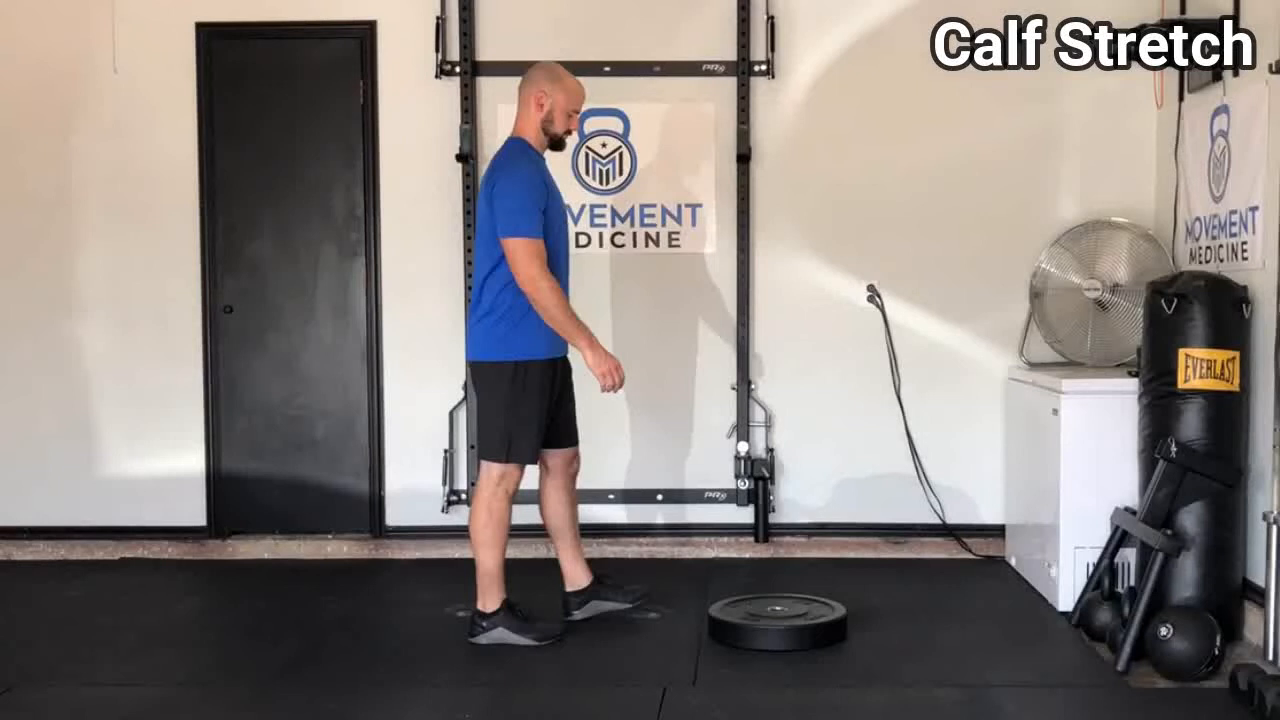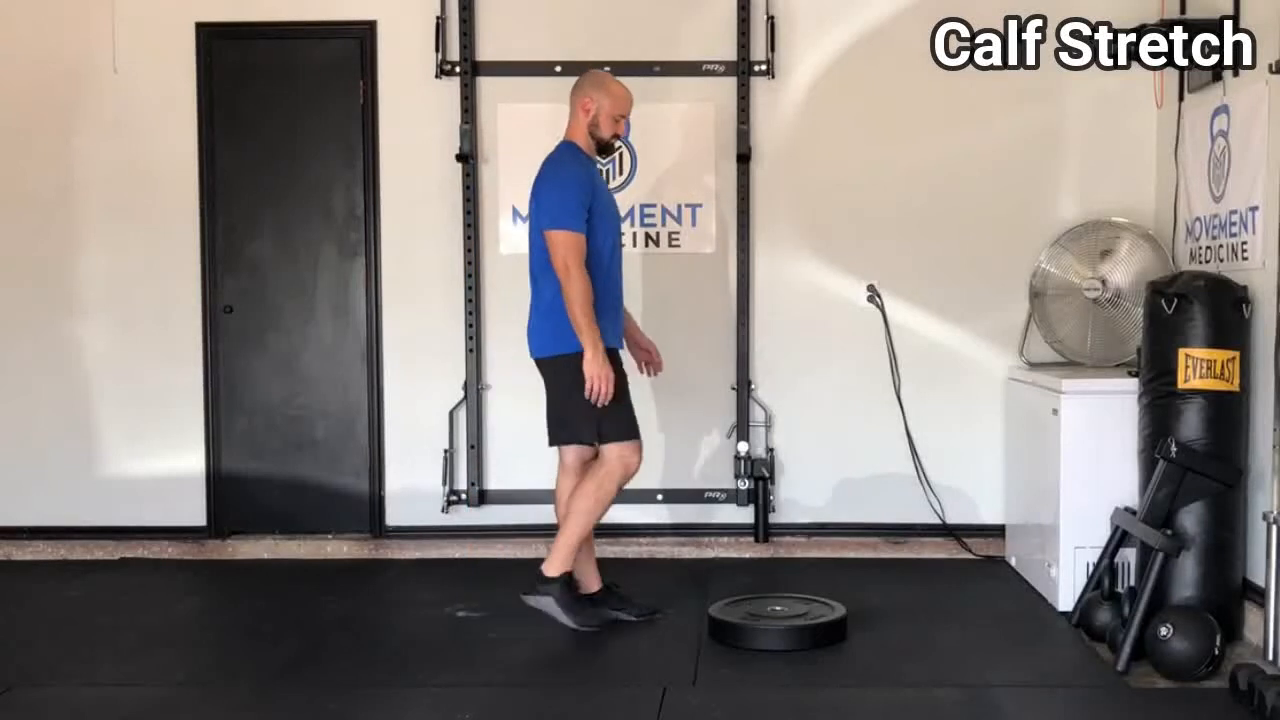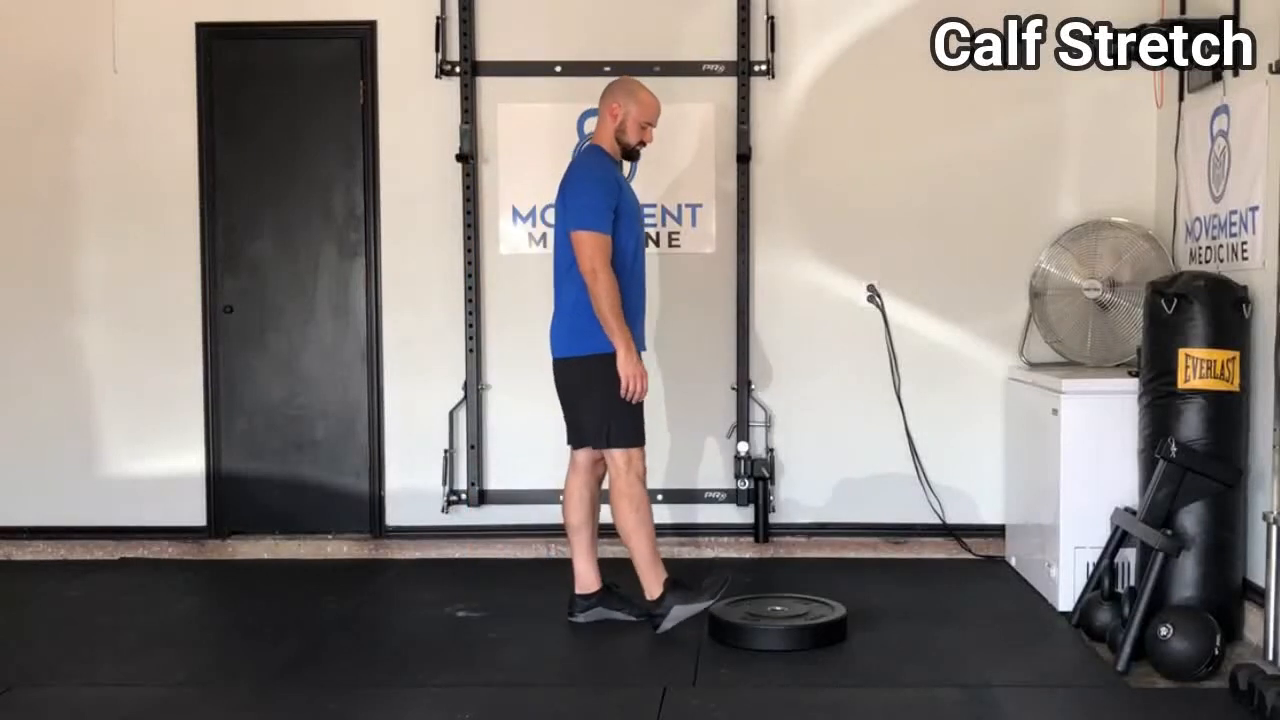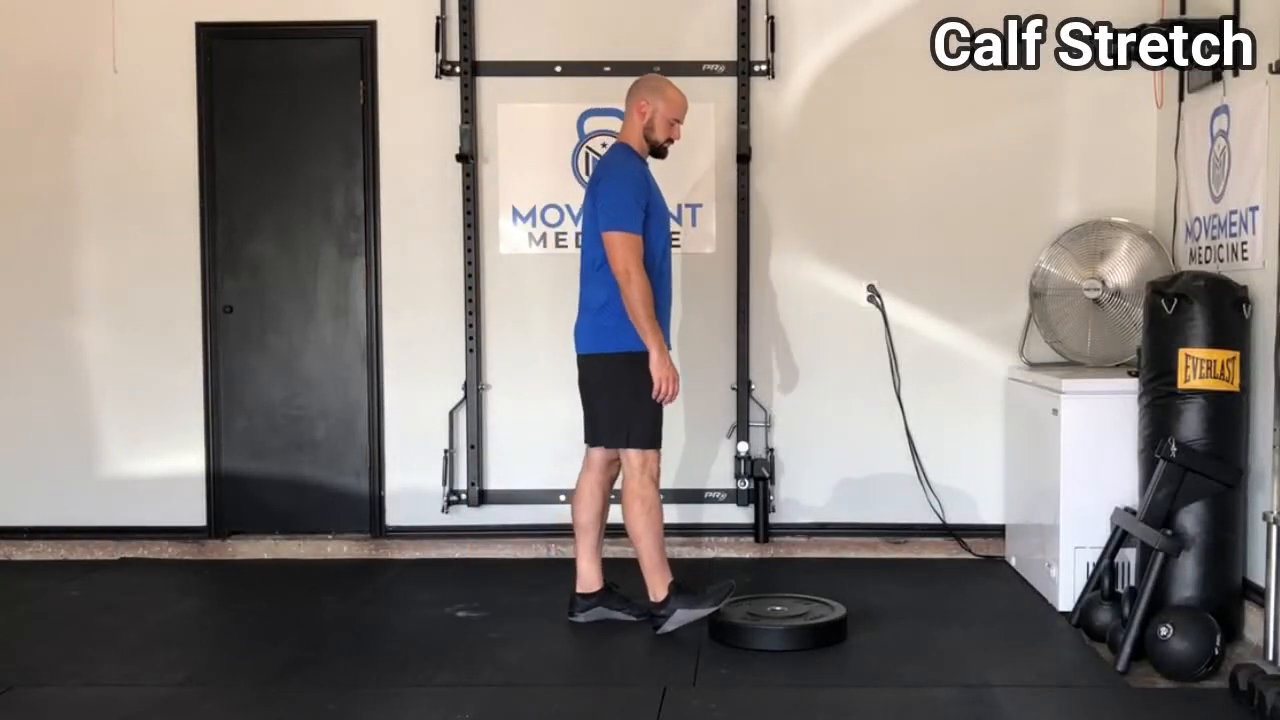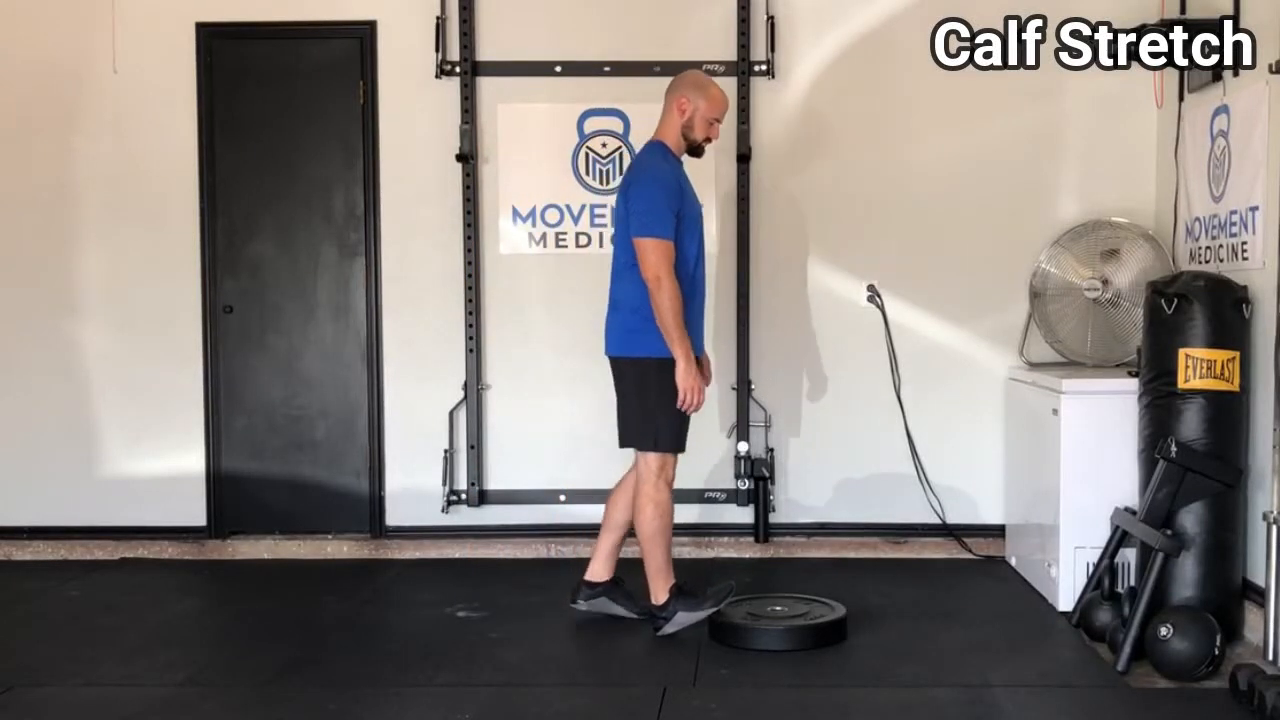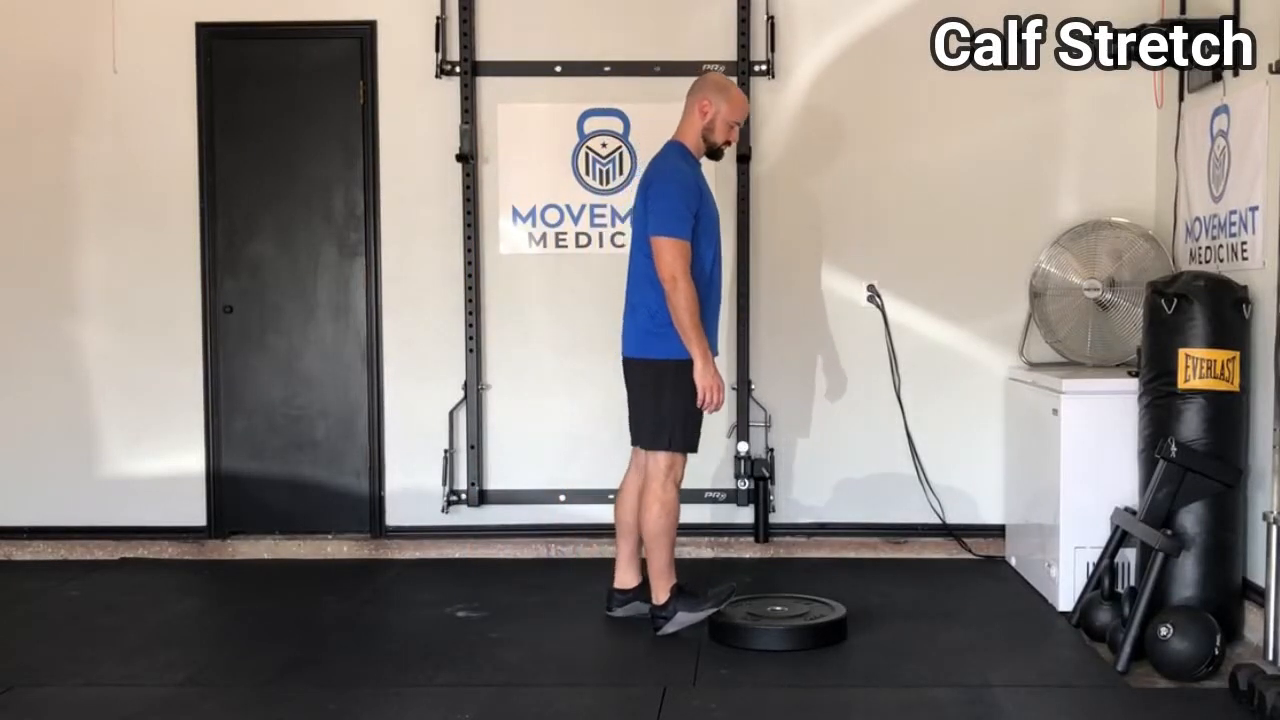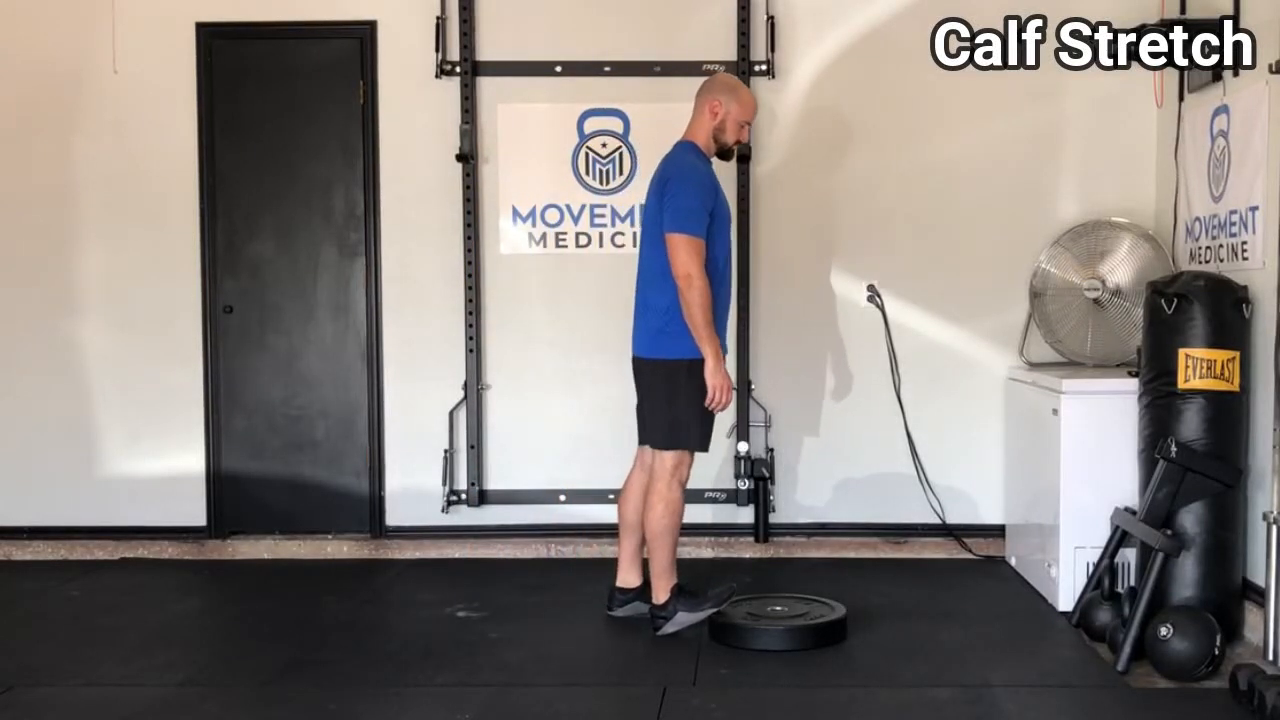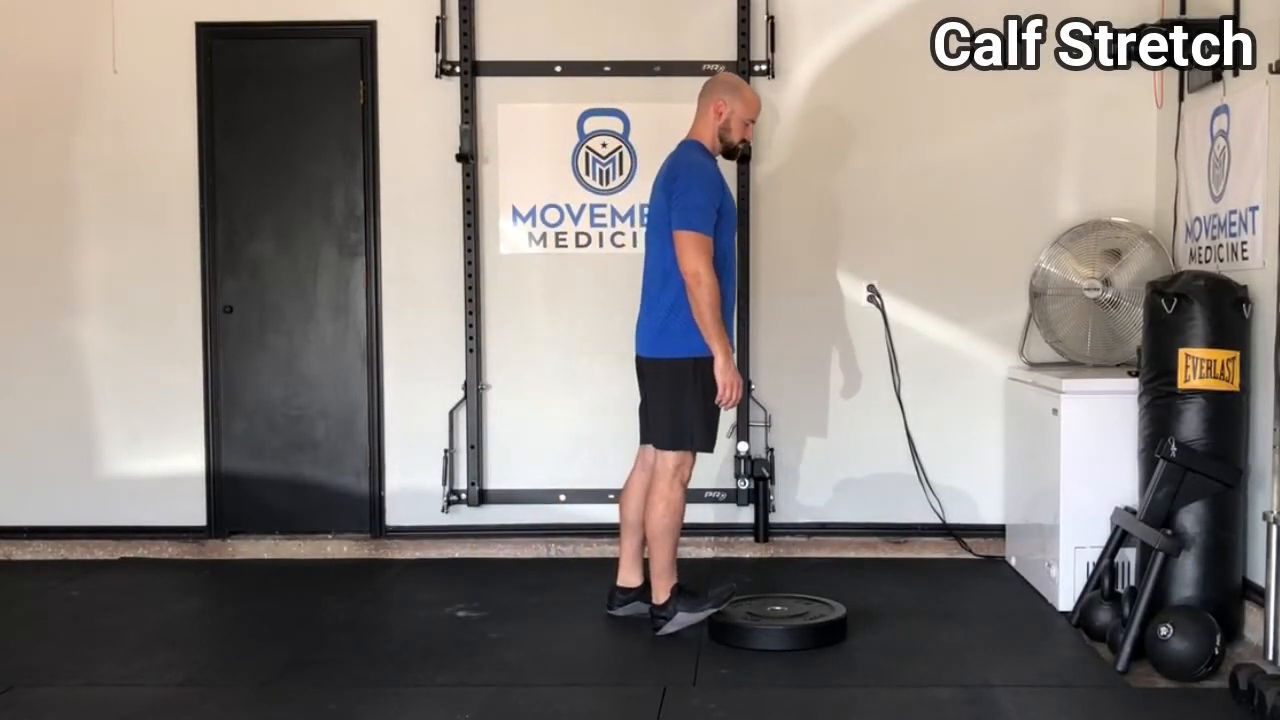
dt=0.5s
person 1, frame 1
left shoulder: (528, 167)
right shoulder: (517, 172)
right elbow: (530, 276)
right wrist: (589, 346)
left hip: (538, 351)
right hip: (511, 353)
left knee: (562, 463)
right knee: (501, 477)
left ankle: (580, 587)
right ankle: (490, 612)
person 1, frame 2
left shoulder: (583, 172)
right shoulder: (566, 173)
right elbow: (569, 270)
left wrist: (633, 335)
right wrist: (594, 351)
left hip: (581, 345)
right hip: (573, 347)
left knee: (580, 461)
right knee: (622, 456)
left ankle: (589, 588)
right ankle: (553, 574)
person 1, frame 3
left shoulder: (603, 174)
right shoulder: (592, 174)
right elbow: (595, 269)
left wrist: (623, 347)
right wrist: (626, 348)
left hip: (589, 348)
right hip: (597, 349)
left knee: (588, 462)
right knee: (626, 466)
left ankle: (588, 591)
right ankle: (661, 594)
person 1, frame 4
left shoulder: (626, 171)
right shoulder: (623, 173)
right elbow: (627, 270)
left wrist: (649, 347)
right wrist: (658, 350)
left hip: (610, 346)
right hip: (622, 348)
left knee: (601, 463)
right knee: (641, 468)
left ankle: (589, 590)
right ankle: (664, 597)
person 1, frame 5
left shoulder: (664, 171)
right shoulder: (655, 175)
right elbow: (658, 276)
left wrist: (692, 349)
right wrist: (684, 358)
left hip: (650, 348)
right hip: (652, 351)
left knee: (647, 467)
right knee: (657, 469)
left ankle: (598, 581)
right ankle: (665, 600)
person 1, frame 6
left shoulder: (678, 170)
right shoulder: (675, 175)
right elbow: (674, 276)
left wrist: (695, 354)
right wrist: (703, 358)
left hip: (656, 348)
right hip: (668, 352)
left knee: (645, 467)
right knee: (663, 471)
left ankle: (627, 586)
right ankle: (665, 600)
person 1, frame 7
left shoulder: (681, 167)
right shoulder: (690, 173)
right elbow: (688, 273)
left wrist: (705, 353)
right wrist: (714, 357)
left hip: (660, 345)
right hip: (678, 350)
left knee: (650, 463)
right knee: (671, 470)
left ankle: (628, 586)
right ankle: (666, 600)
person 1, frame 8
left shoulder: (683, 165)
right shoulder: (697, 172)
right elbow: (696, 270)
left wrist: (711, 350)
right wrist: (723, 355)
left hip: (663, 344)
right hip: (683, 349)
left knee: (651, 463)
right knee: (672, 469)
left ankle: (629, 586)
right ankle: (665, 600)
